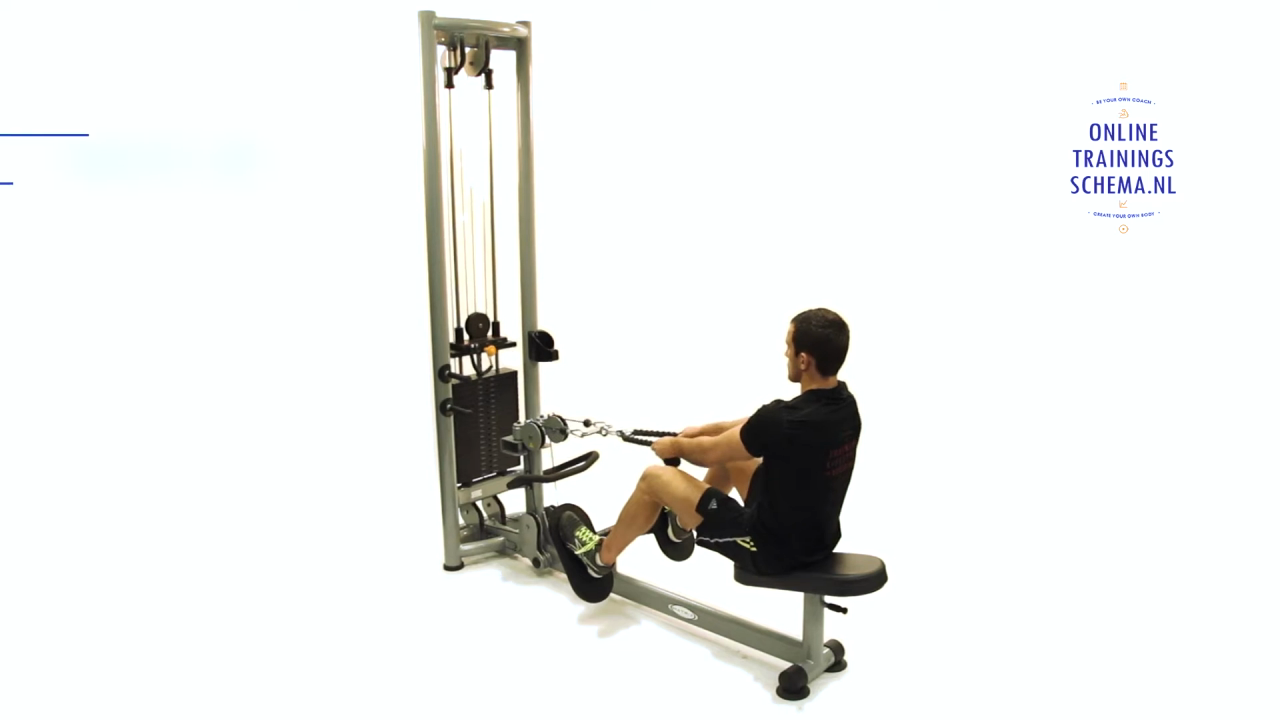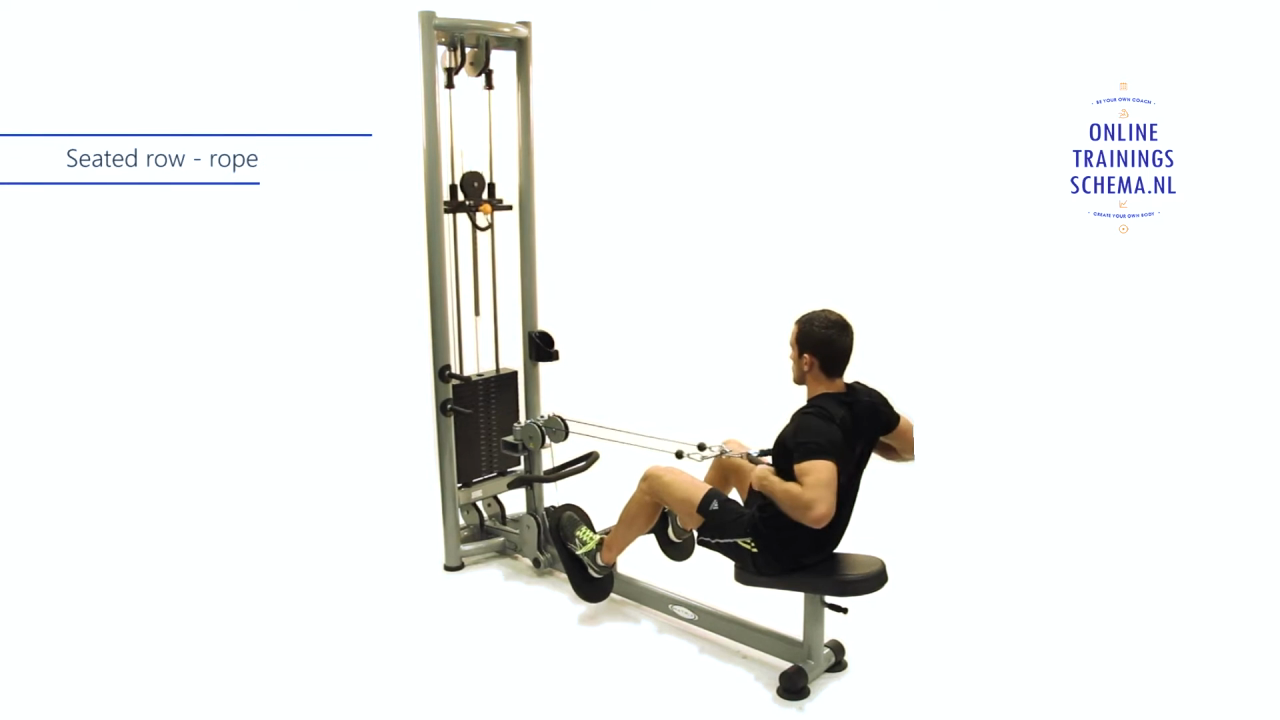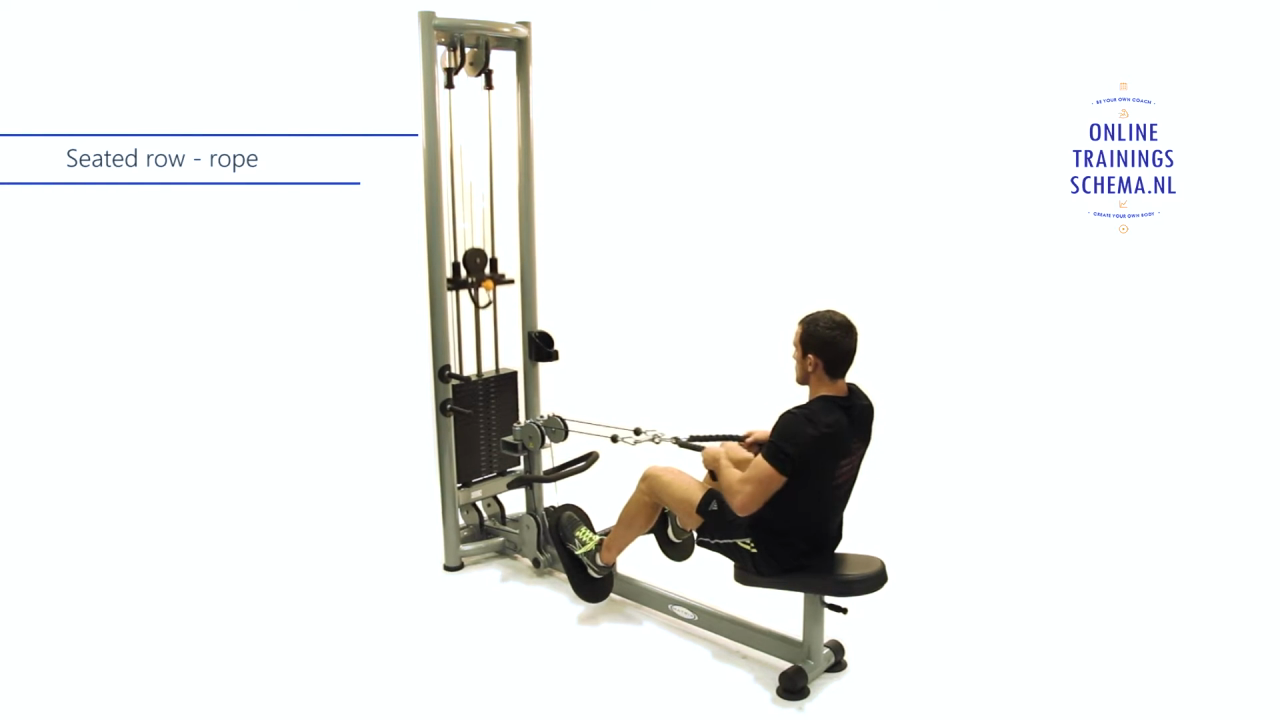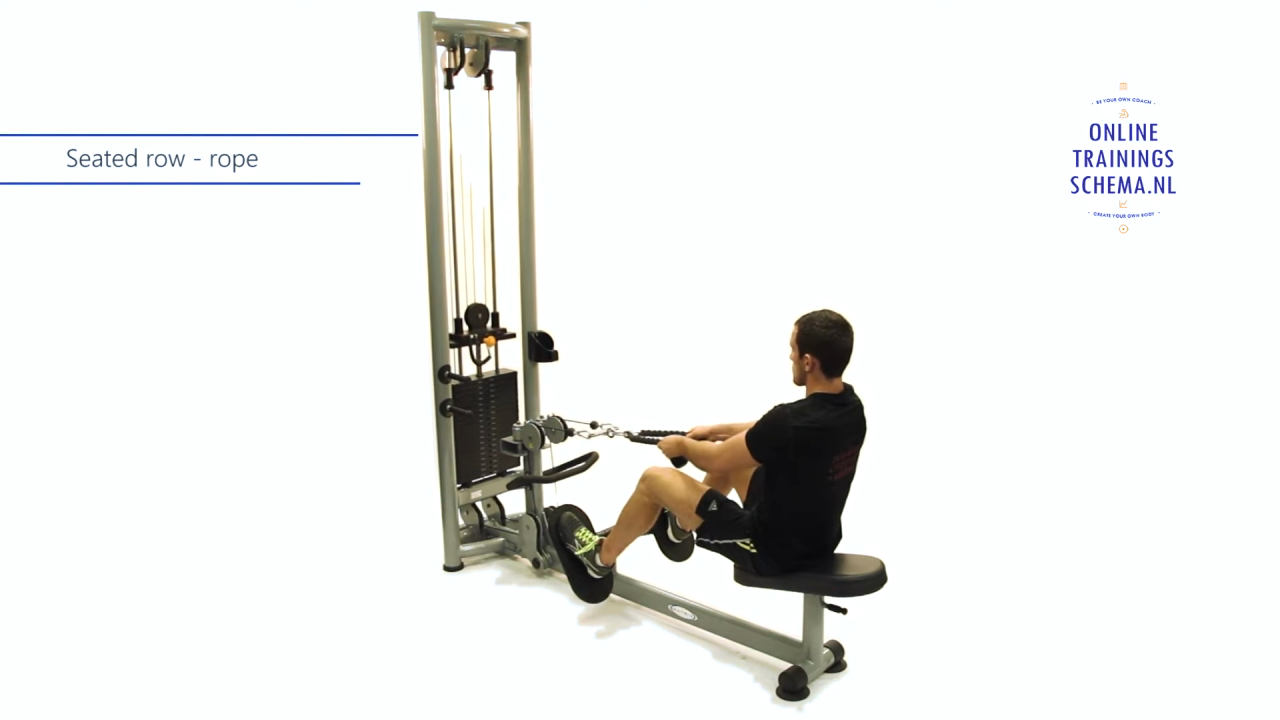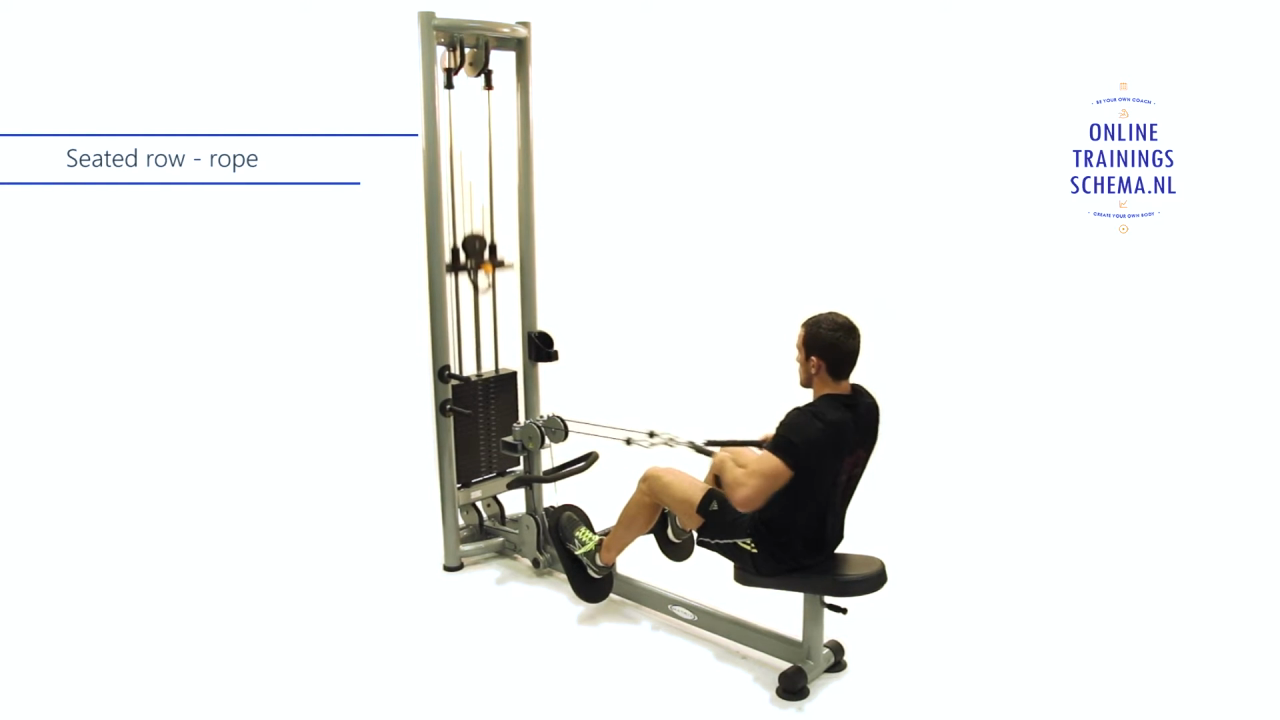
dt=0.7s
person 1, frame 1
left shoulder: (786, 419)
right shoulder: (843, 400)
left elbow: (709, 453)
left wrist: (674, 446)
right wrist: (705, 430)
left hip: (772, 547)
right hip: (818, 536)
left knee: (654, 478)
right knee: (730, 451)
left ankle: (602, 556)
right ankle: (682, 521)
person 1, frame 2
left shoulder: (813, 423)
right shoulder: (867, 401)
left elbow: (817, 509)
right elbow: (911, 448)
left wrist: (765, 480)
left hip: (773, 547)
right hip: (818, 541)
left knee: (655, 478)
right knee: (731, 450)
left ankle: (603, 555)
right ankle: (684, 522)
person 1, frame 3
left shoulder: (801, 423)
right shoulder: (859, 404)
left elbow: (742, 500)
left wrist: (717, 462)
right wrist: (774, 440)
left hip: (773, 549)
right hip: (818, 539)
left knee: (654, 479)
right knee: (730, 451)
left ankle: (602, 556)
right ankle: (681, 521)
person 1, frame 4
left shoulder: (793, 421)
right shoulder: (849, 405)
left elbow: (716, 461)
left wrist: (682, 446)
right wrist: (715, 430)
left hip: (774, 548)
right hip: (818, 539)
left knee: (654, 479)
right knee: (733, 451)
left ankle: (602, 556)
right ankle: (682, 522)
person 1, frame 5
left shoulder: (808, 423)
right shoulder: (864, 404)
left elbow: (744, 497)
left wrist: (723, 467)
left hip: (772, 548)
right hip: (817, 538)
left knee: (654, 480)
right knee: (732, 454)
left ankle: (602, 556)
right ankle: (682, 521)
